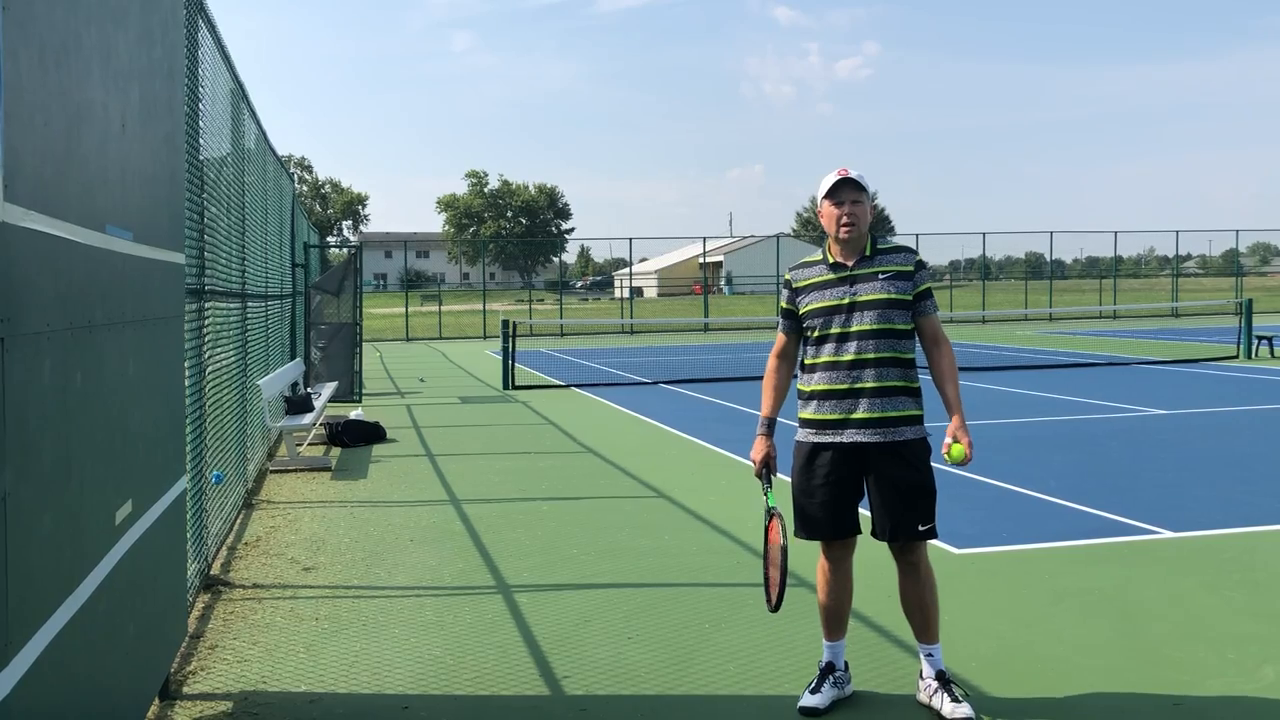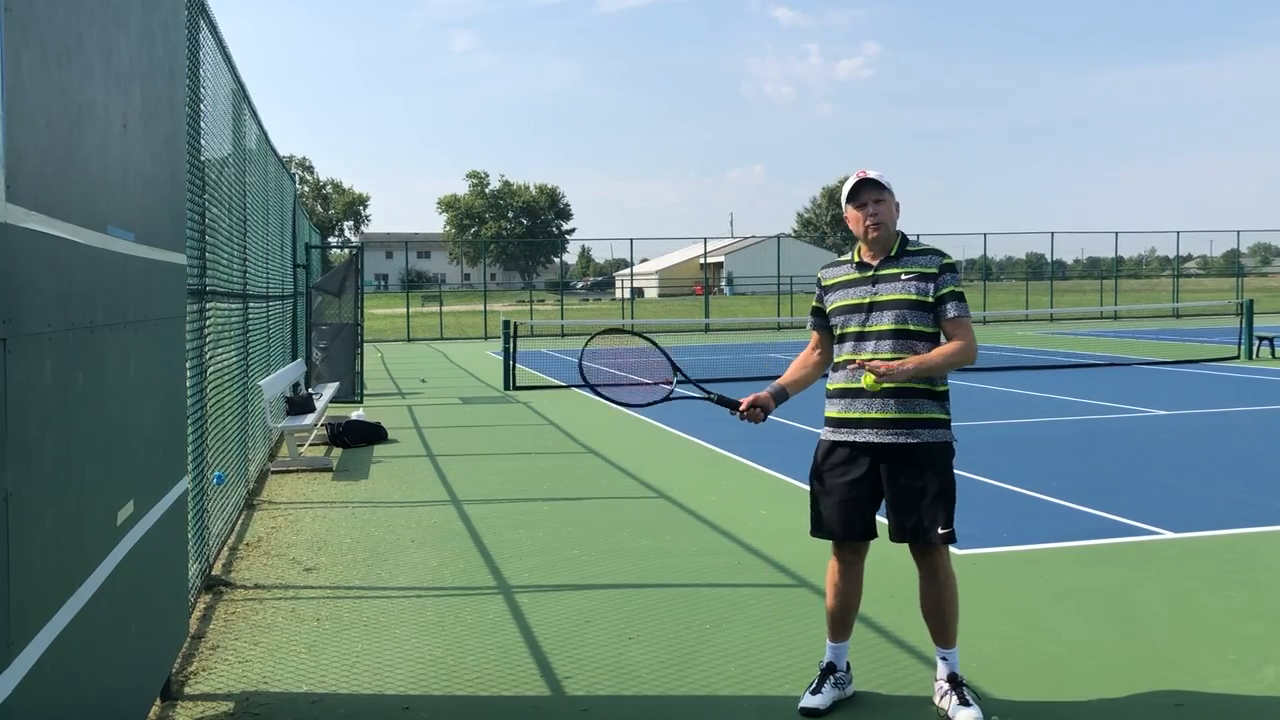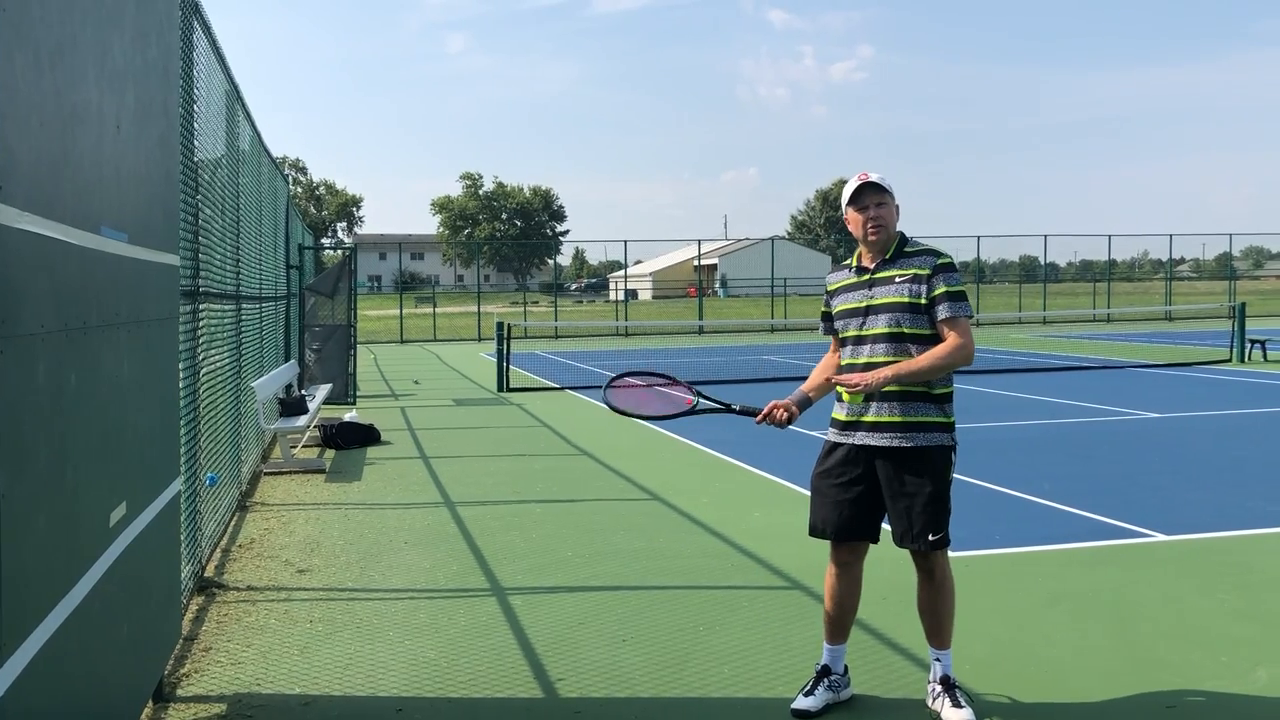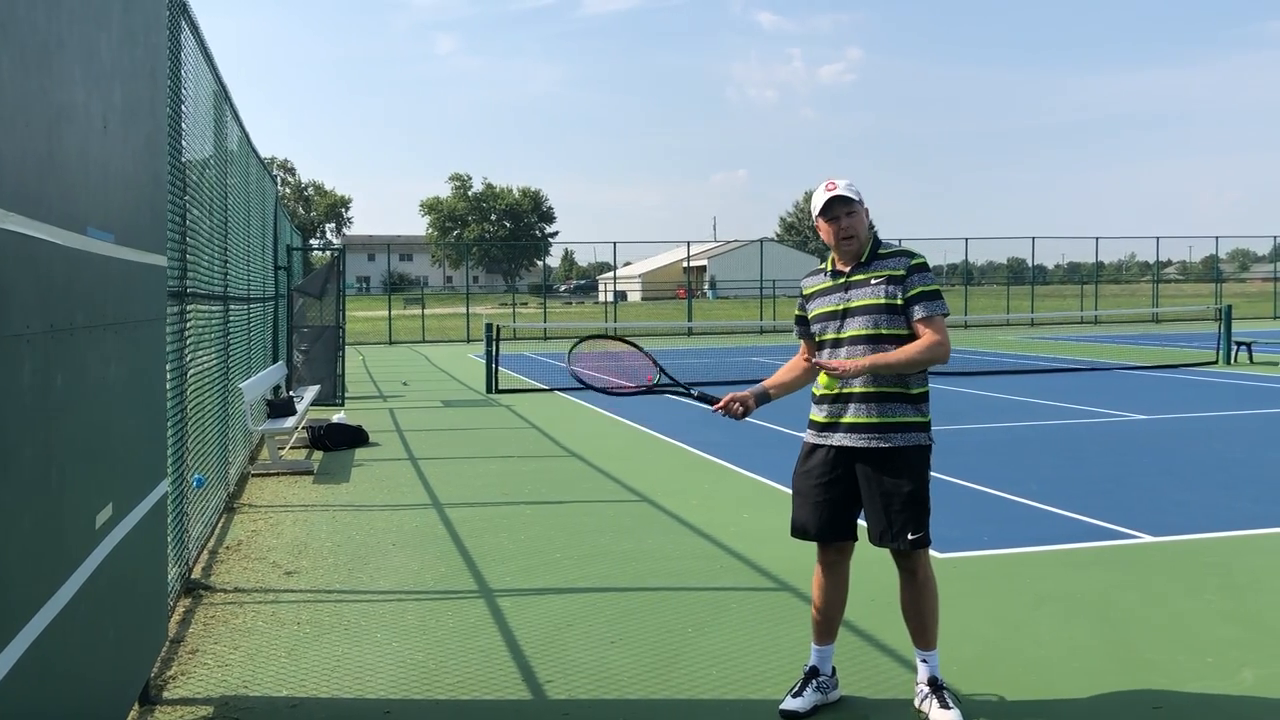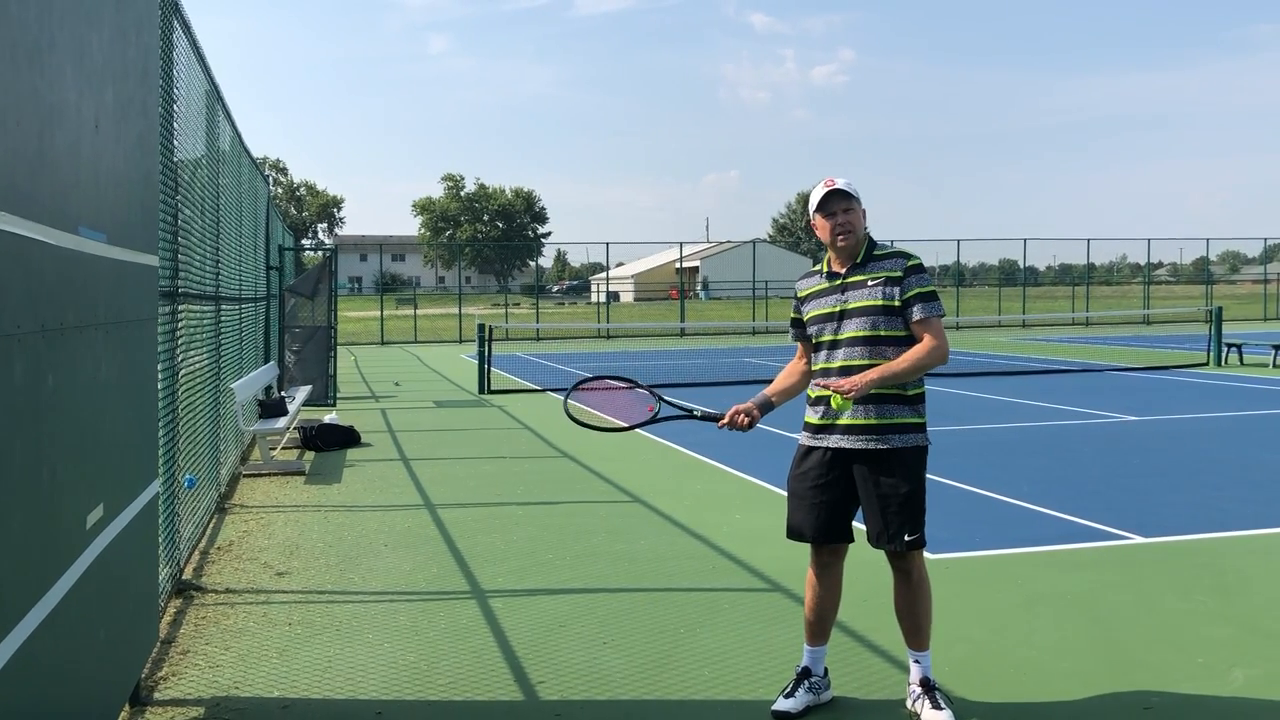
dt=0.7s
person 1, frame 1
left shoulder: (906, 264)
right shoulder: (799, 277)
left elbow: (936, 342)
right elbow: (782, 356)
left wrist: (956, 415)
right wrist: (766, 429)
left hip: (899, 437)
right hip: (823, 439)
left knee: (911, 553)
right knee: (834, 550)
left ankle: (933, 673)
right ankle: (834, 668)
person 1, frame 2
left shoulder: (935, 267)
right shoulder: (831, 277)
left elbow: (965, 347)
right elbow: (818, 352)
left wrist: (900, 368)
right wrist: (772, 394)
left hip: (920, 437)
right hip: (845, 439)
left knee: (932, 554)
right knee: (846, 551)
left ankle: (948, 676)
right ankle: (836, 669)
person 1, frame 3
left shoulder: (933, 266)
right shoulder: (837, 281)
left elbow: (961, 348)
left wrist: (885, 374)
right wrist: (798, 400)
left hip: (919, 441)
right hip: (849, 440)
left knee: (930, 557)
right knee: (844, 551)
right ankle: (832, 671)
person 1, frame 4
left shoulder: (908, 267)
right shoulder: (813, 284)
left elbow: (938, 346)
left wrist: (862, 365)
right wrist: (757, 394)
left hip: (896, 440)
right hip: (827, 440)
left knee: (911, 554)
right knee: (830, 551)
right ankle: (821, 672)
person 1, frame 5
left shoulder: (903, 267)
right shoulder: (807, 285)
left elbow: (936, 348)
left wrist: (868, 379)
right wrist: (761, 403)
left hip: (894, 440)
right hip: (822, 442)
left knee: (906, 556)
right knee: (824, 553)
right ankle: (813, 673)
